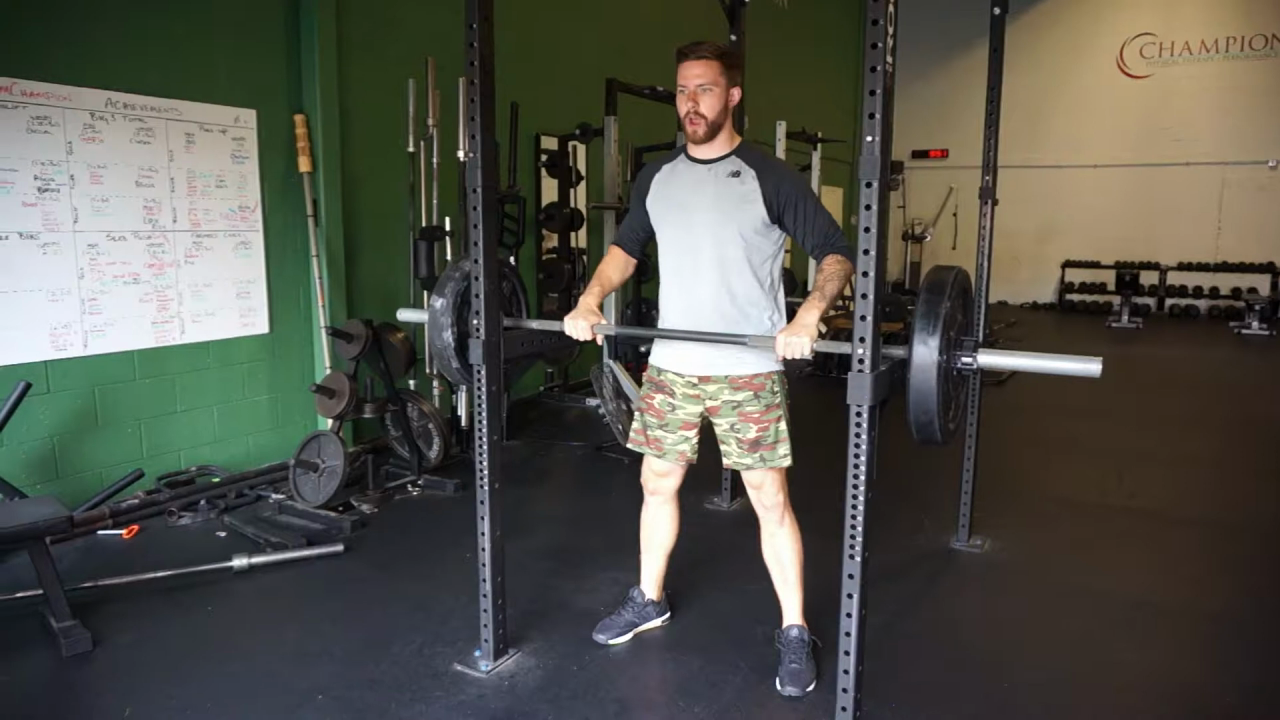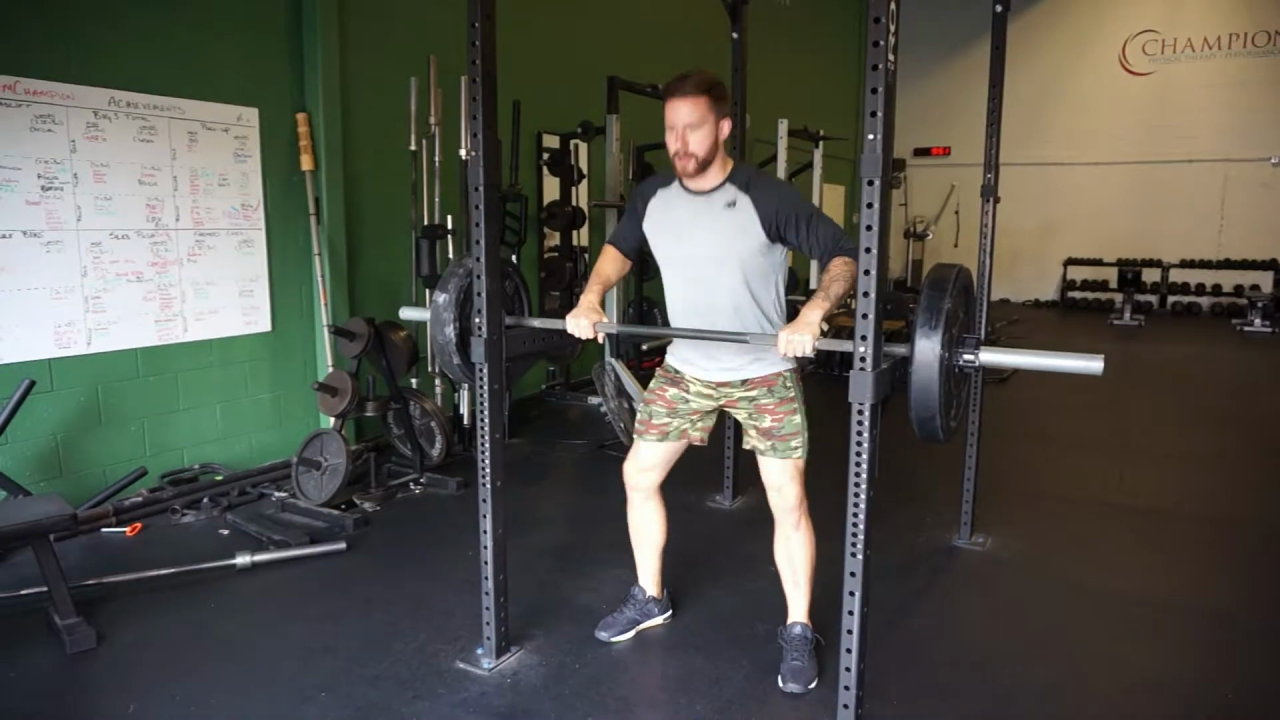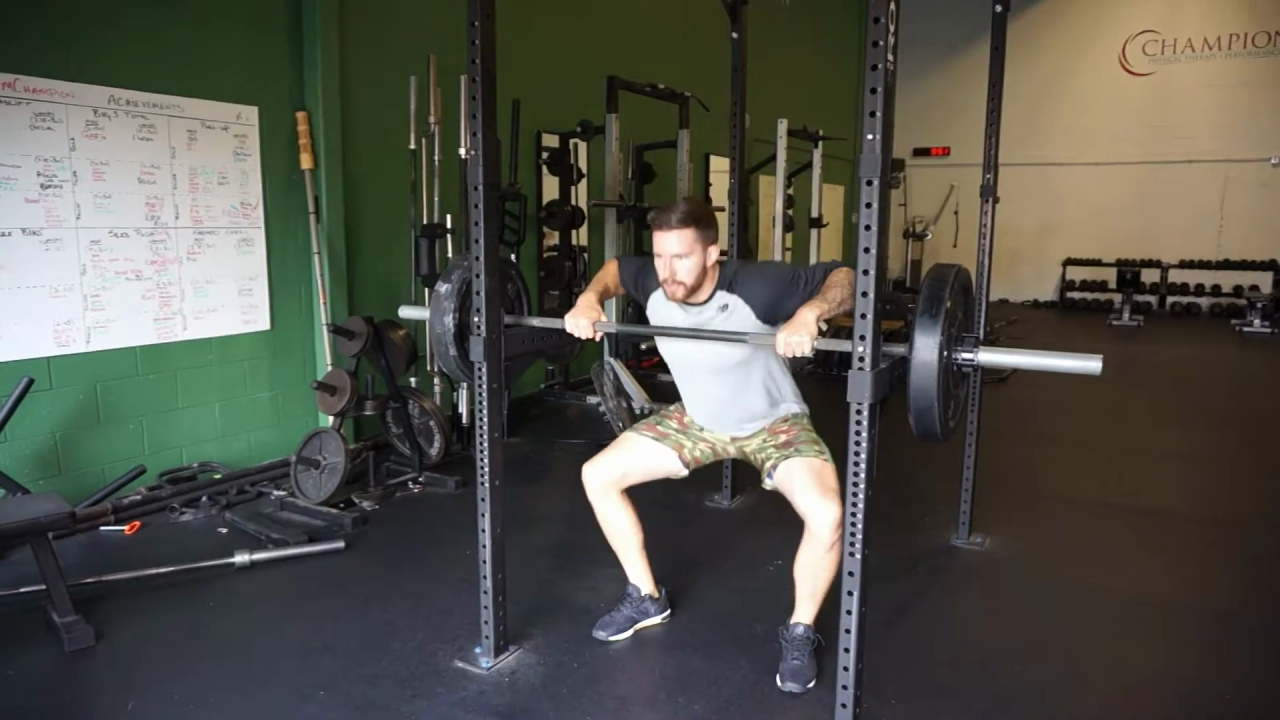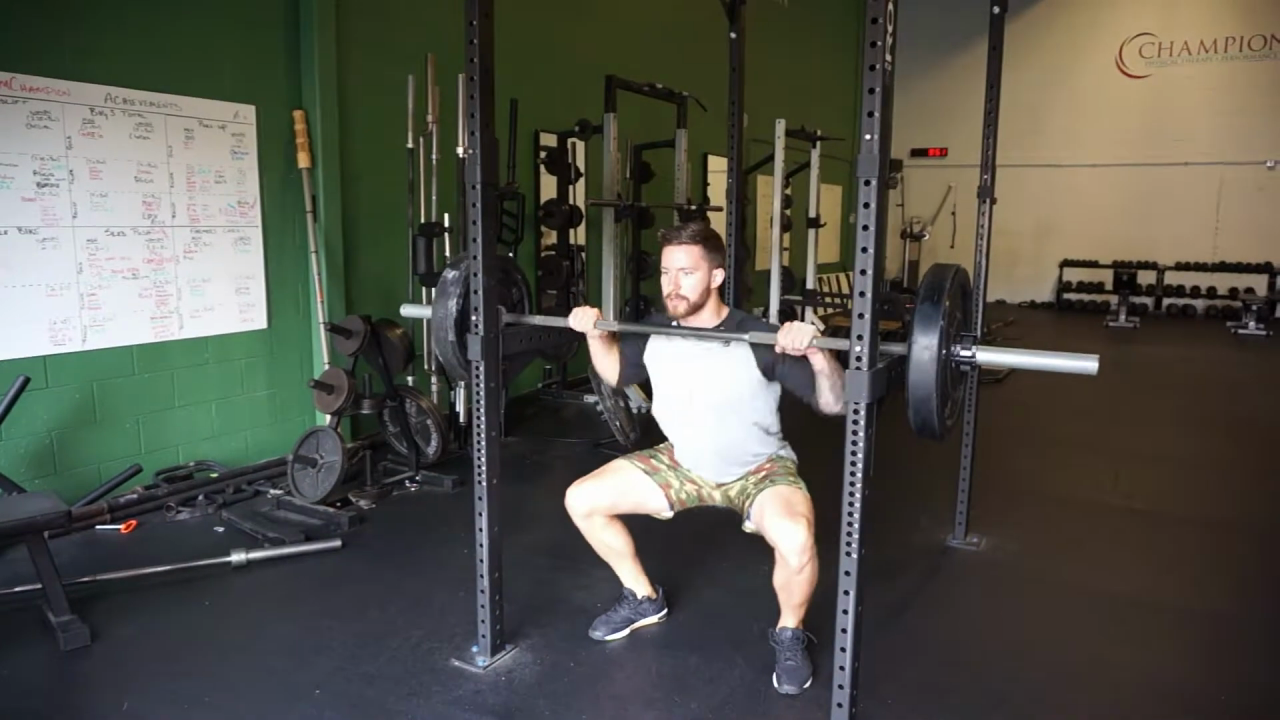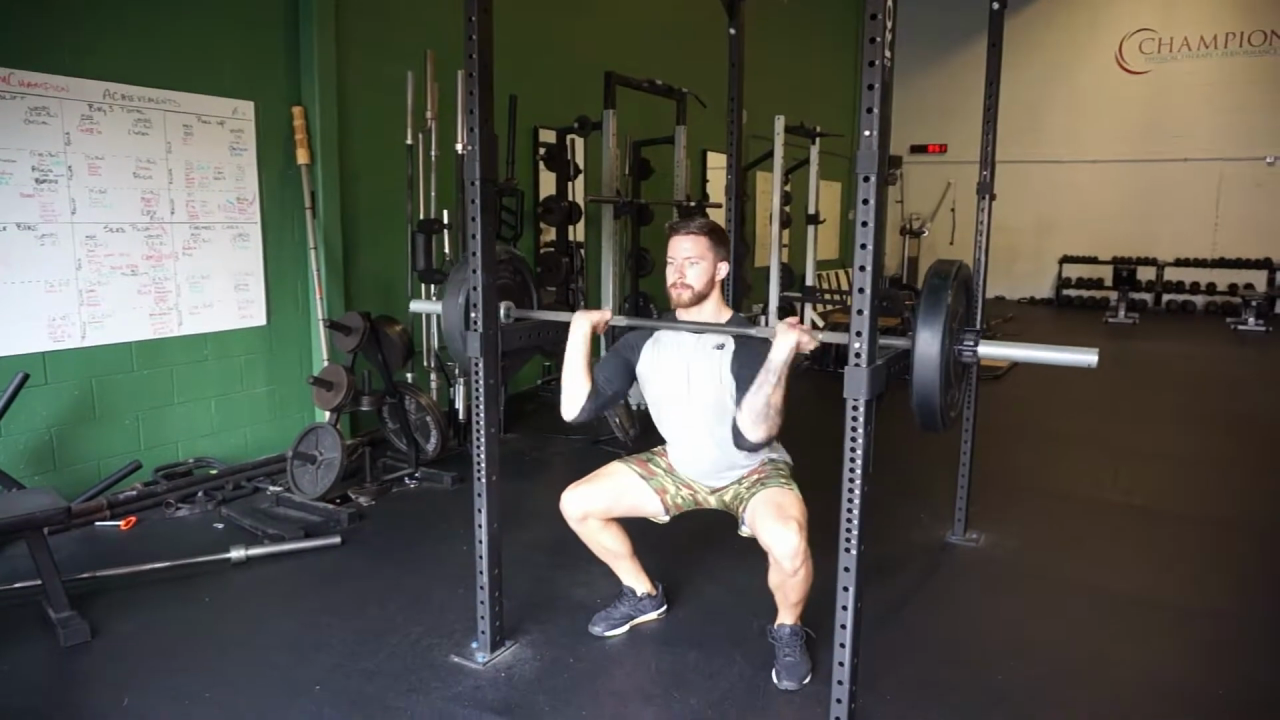
dt=0.4s
person 1, frame 1
left shoulder: (768, 176)
right shoulder: (657, 176)
left elbow: (835, 251)
right elbow: (627, 246)
left wrist: (807, 316)
right wrist: (590, 300)
left hip: (748, 369)
right hip: (671, 364)
left knee: (770, 500)
right knee: (658, 485)
left ankle: (794, 634)
right ankle: (650, 599)
person 1, frame 2
left shoulder: (765, 196)
right shoulder: (653, 196)
left elbow: (843, 253)
right elbow: (620, 248)
left wrist: (812, 313)
right wrist: (590, 299)
left hip: (762, 369)
right hip: (687, 365)
left knee: (787, 500)
right knee: (639, 475)
left ankle: (798, 632)
right ankle: (649, 598)
person 1, frame 3
left shoulder: (757, 285)
right shoulder: (652, 284)
left elbow: (844, 275)
right elbow: (616, 267)
left wrist: (808, 315)
right wrist: (589, 300)
left hip: (774, 422)
right hip: (695, 418)
left knee: (825, 516)
right knee: (598, 475)
left ankle: (799, 633)
right ankle: (647, 597)
person 1, frame 4
left shoulder: (758, 340)
right shoulder: (653, 333)
left elbow: (835, 403)
right elbow: (618, 373)
left wrist: (813, 347)
right wrist: (595, 332)
left hip: (759, 468)
right hip: (683, 462)
left knee: (795, 539)
right knee: (581, 500)
left ankle: (790, 634)
right ankle: (644, 599)
person 1, frame 5
left shoulder: (748, 345)
right shoulder: (642, 341)
left elbow: (752, 436)
right elbow: (575, 410)
left wrist: (783, 351)
right wrist: (580, 330)
left hip: (751, 473)
right hip: (678, 467)
left knee: (787, 543)
right knee: (576, 504)
left ankle: (787, 631)
right ankle: (643, 595)
